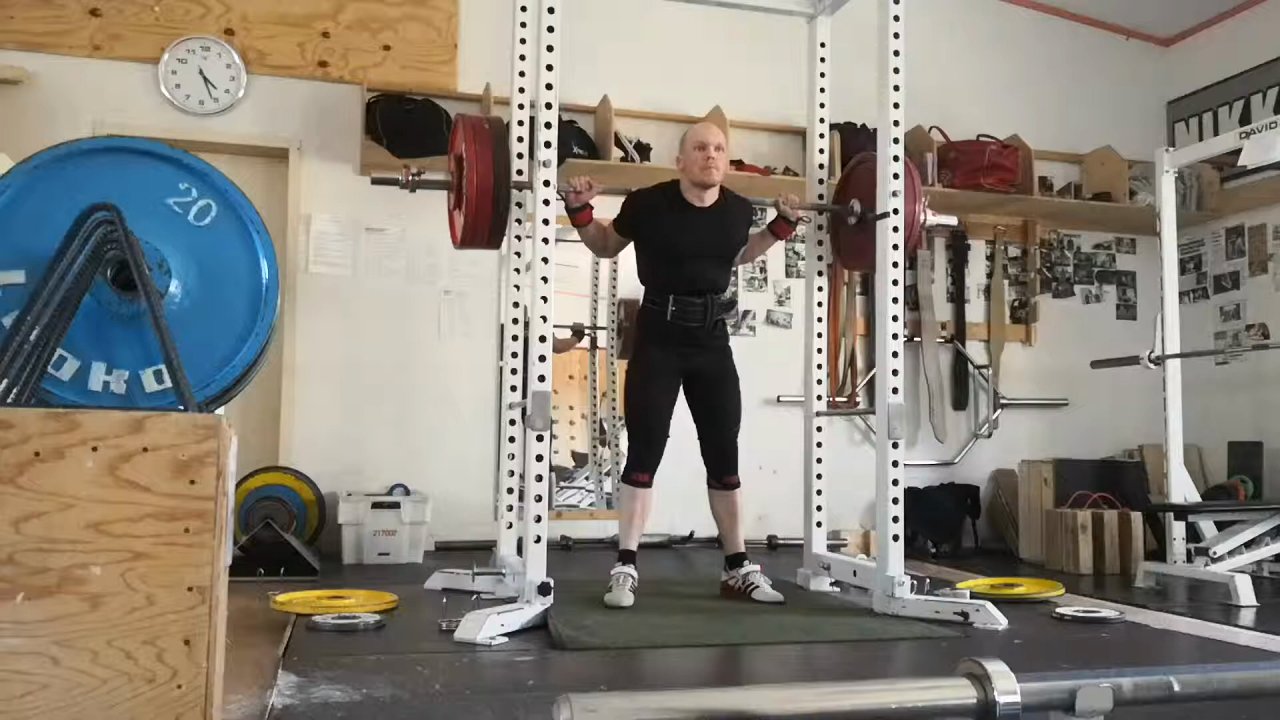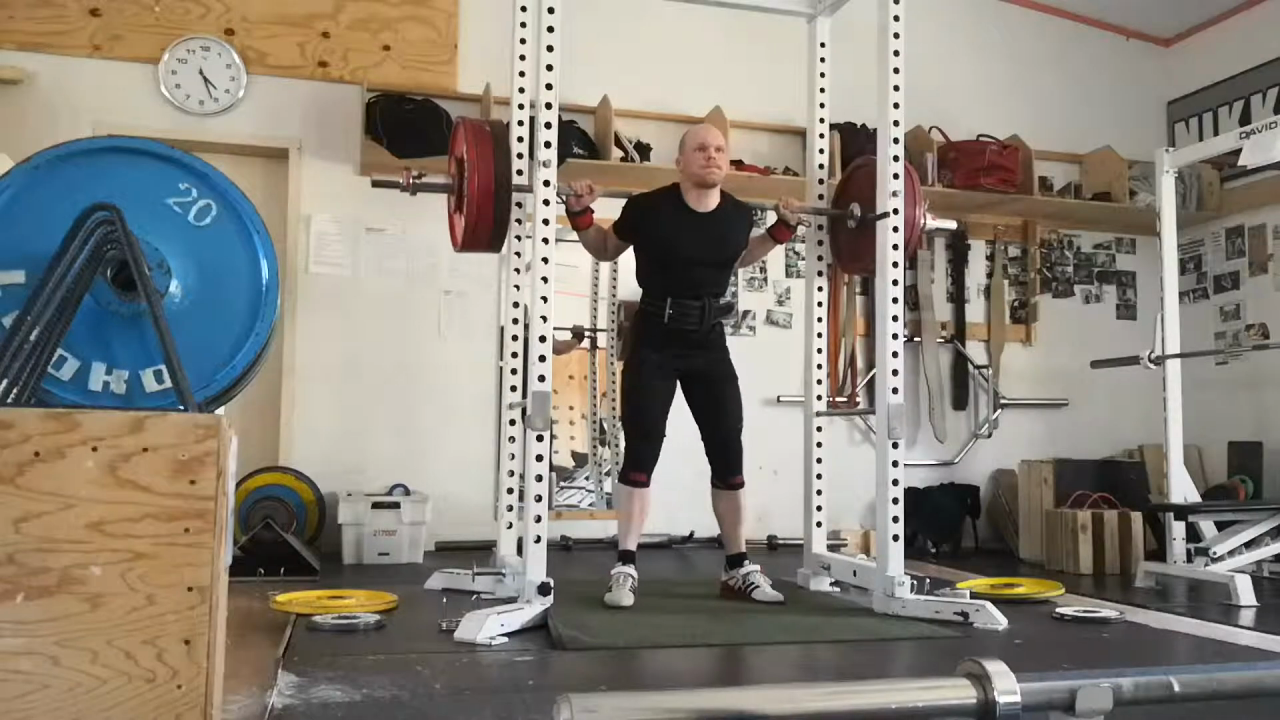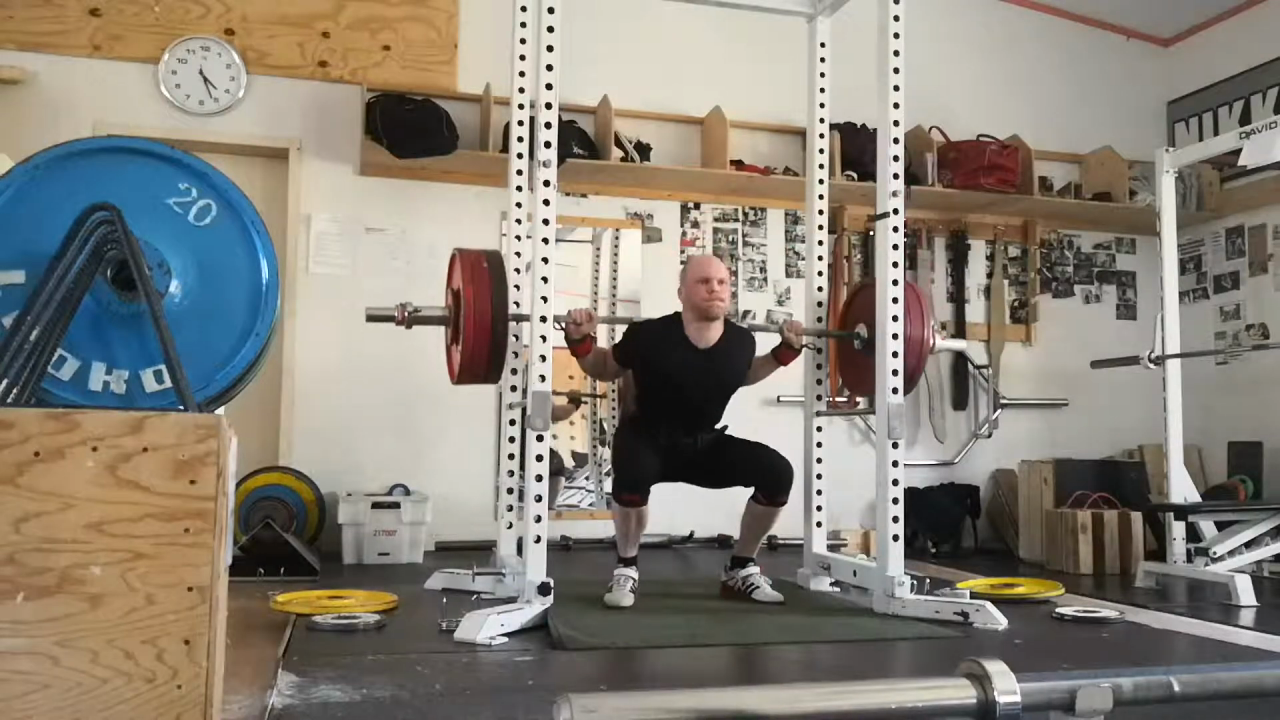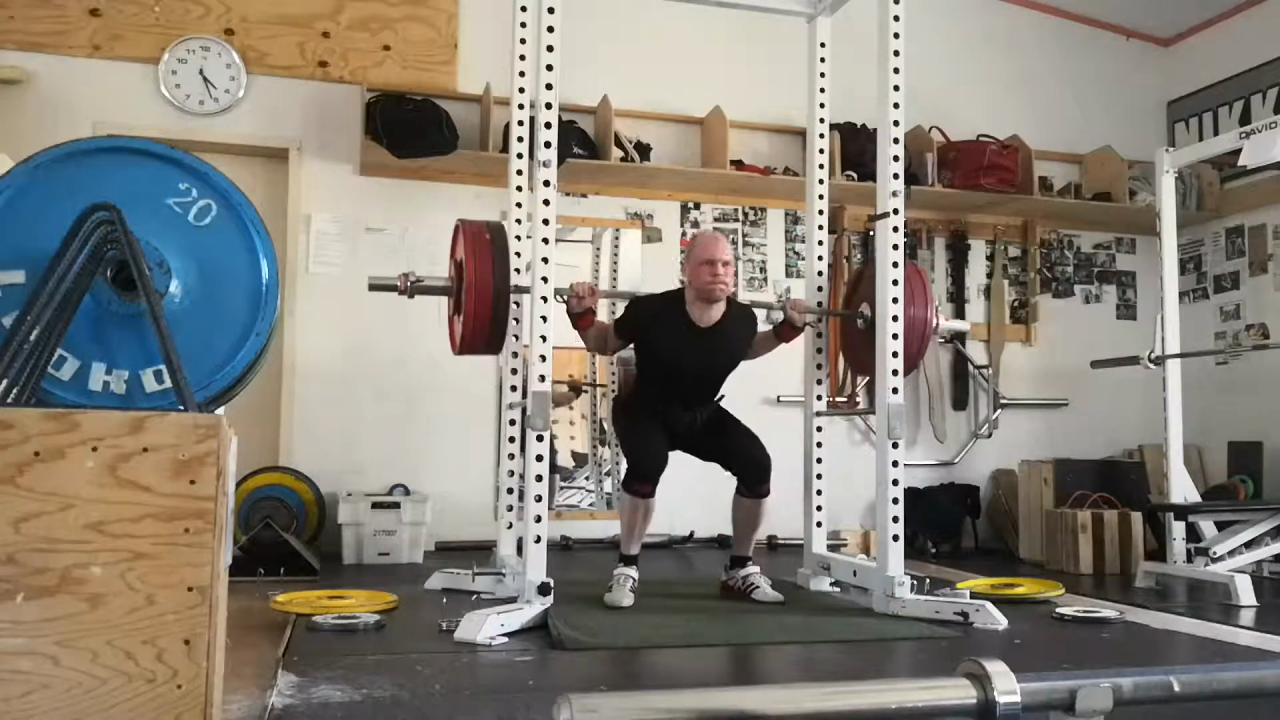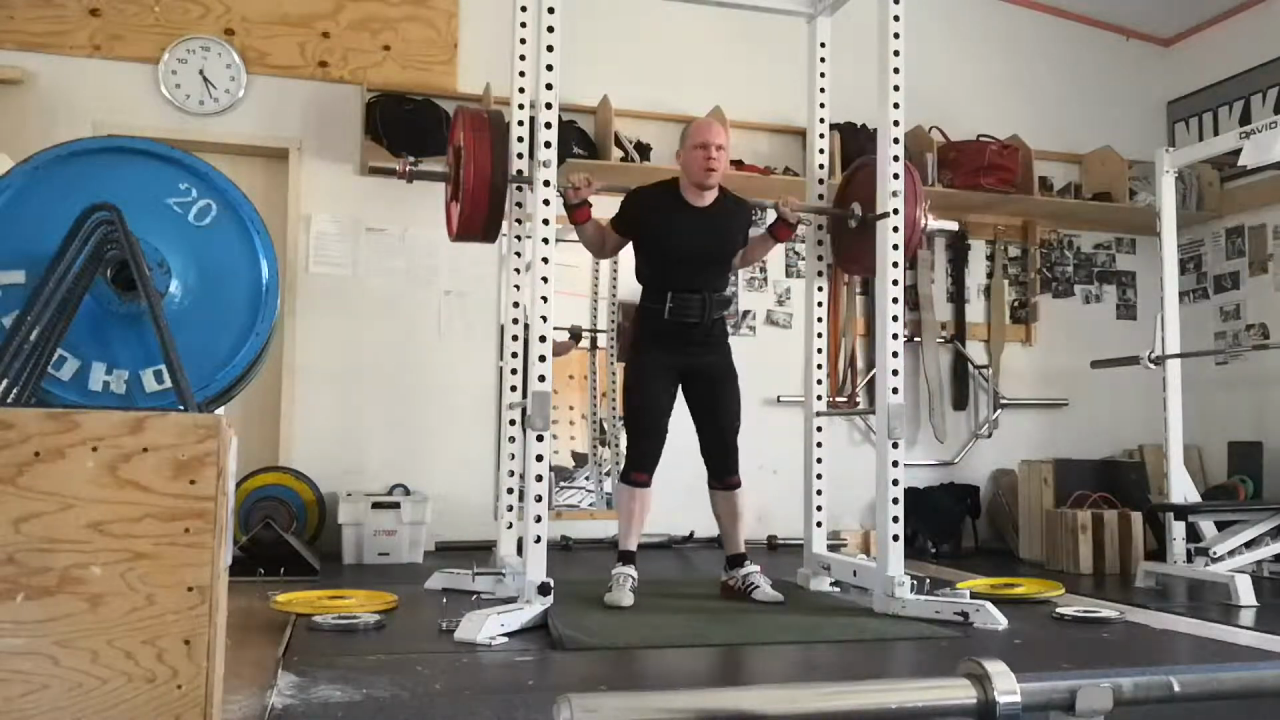
dt=1s
person 1, frame 1
left shoulder: (738, 210)
right shoulder: (648, 204)
right elbow: (605, 246)
left wrist: (783, 224)
right wrist: (579, 210)
left hip: (712, 342)
right hip: (658, 341)
left knee: (724, 456)
right knee: (645, 454)
left ankle: (738, 568)
right ankle: (625, 568)
person 1, frame 2
left shoulder: (738, 215)
right shoulder: (648, 208)
right elbow: (605, 249)
left wrist: (783, 229)
right wrist: (580, 214)
left hip: (709, 344)
right hip: (654, 342)
left knee: (728, 456)
right knee: (642, 453)
left ankle: (738, 569)
right ankle: (625, 569)
person 1, frame 3
left shoulder: (740, 342)
right shoulder: (650, 336)
right elbow: (605, 370)
left wrist: (785, 351)
right wrist: (581, 341)
left hip: (706, 444)
right hip: (648, 439)
left knee: (778, 473)
right knee: (634, 473)
left ankle: (740, 570)
right ankle: (626, 570)
person 1, frame 4
left shoulder: (742, 319)
right shoulder: (651, 312)
right elbow: (606, 344)
left wrist: (788, 329)
right wrist: (582, 315)
left hip: (702, 415)
right hip: (644, 412)
left knee: (756, 463)
right knee: (646, 464)
left ankle: (739, 569)
right ankle: (627, 568)
person 1, frame 5
left shoulder: (737, 210)
right shoulder: (647, 202)
right elbow: (603, 246)
left wrist: (782, 228)
right wrist: (578, 209)
left hip: (711, 341)
right hip: (655, 340)
left knee: (724, 454)
right knee: (643, 452)
left ankle: (737, 569)
right ankle: (626, 568)
